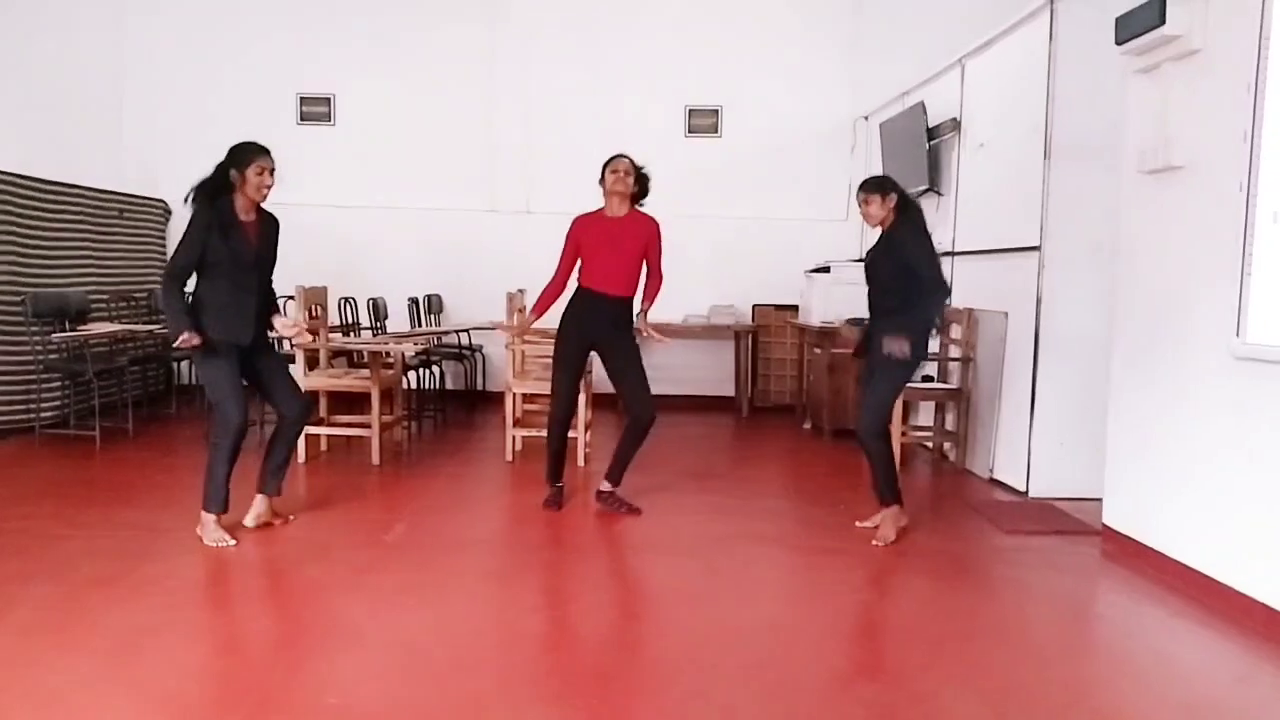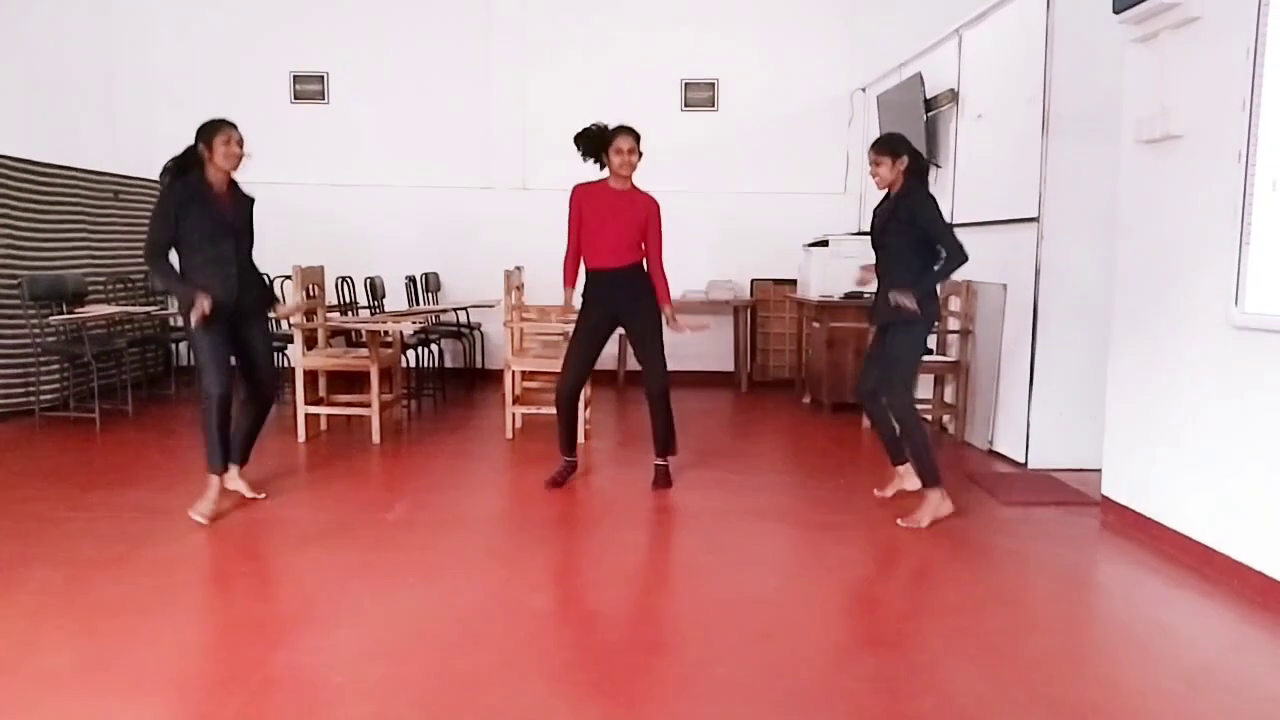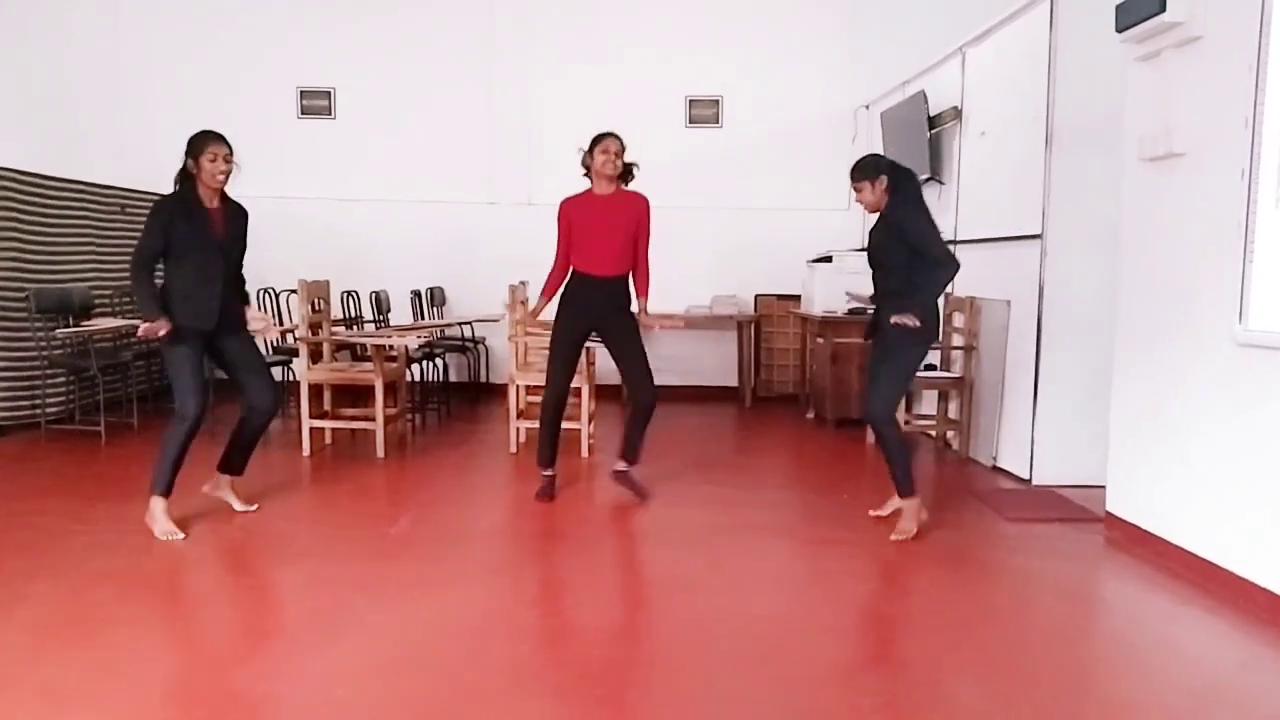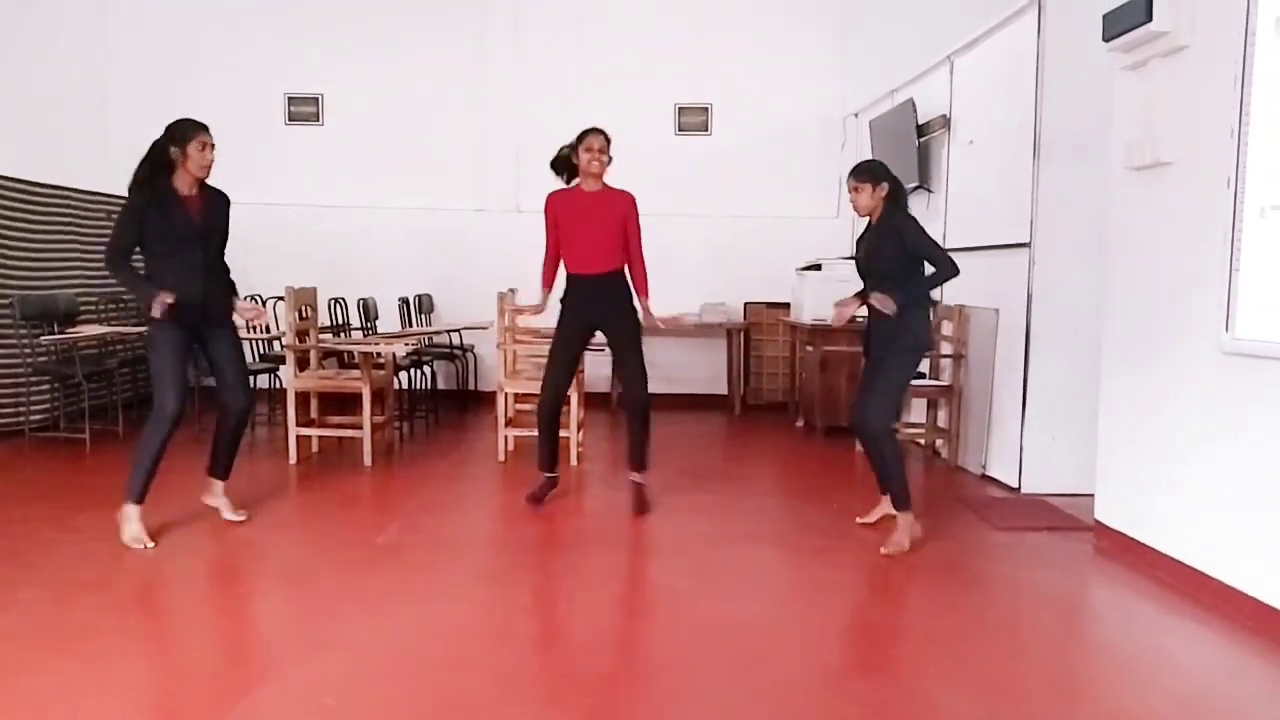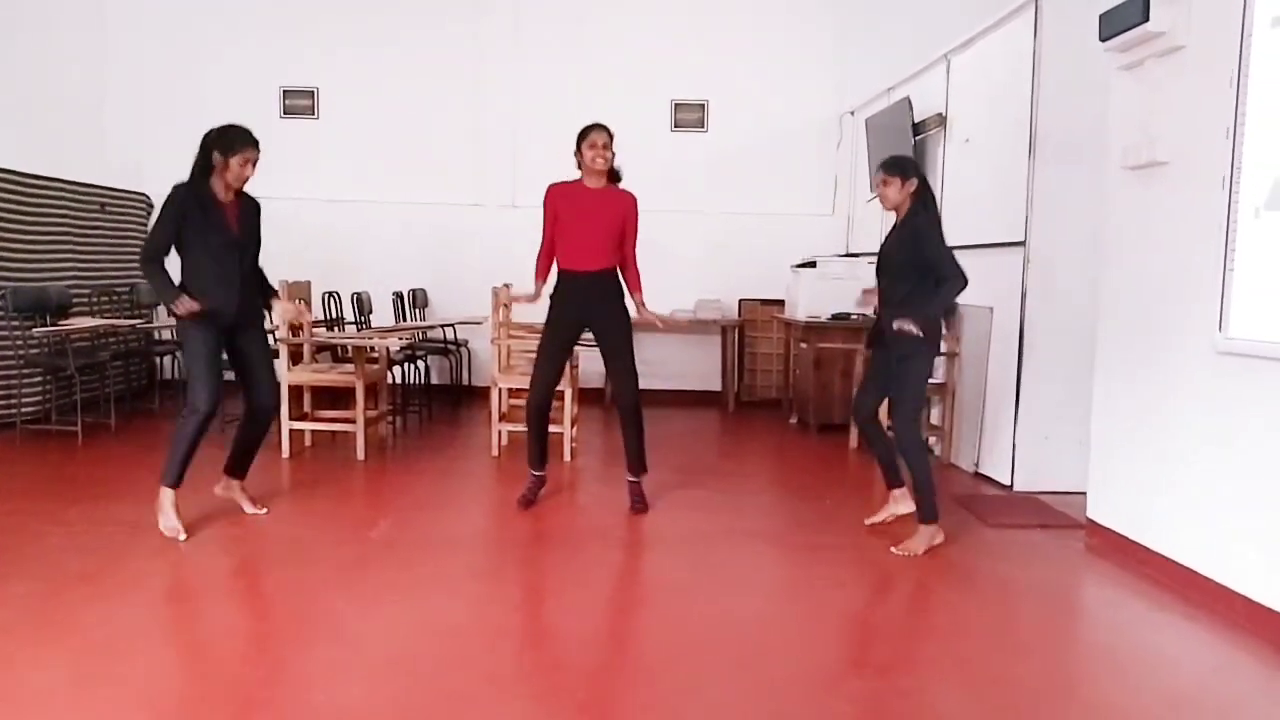
dt=1s
person 1, frame 1
left shoulder: (269, 224)
right shoulder: (208, 220)
right elbow: (173, 279)
left wrist: (277, 318)
right wrist: (183, 327)
left hip: (253, 336)
right hip: (214, 337)
left knee: (295, 409)
right knee: (233, 418)
left ankle: (262, 504)
right ankle: (209, 517)
person 1, frame 2
left shoulder: (243, 200)
right shoulder: (179, 192)
right elbow: (155, 254)
left wrist: (272, 300)
right wrist: (190, 294)
left hip: (247, 305)
right hip: (206, 308)
left knee: (263, 389)
right knee: (217, 387)
left ankle: (233, 470)
right ankle: (214, 481)
person 1, frame 3
left shoulder: (237, 213)
right shoulder: (170, 209)
right elbow: (141, 268)
left wrist: (246, 308)
right wrist: (154, 314)
left hip: (226, 323)
right hip: (183, 324)
left knee: (265, 400)
right knee: (191, 408)
left ankle: (223, 480)
right ankle: (158, 504)
person 1, frame 4
left shoulder: (218, 201)
right shoulder: (147, 200)
right elbow: (116, 257)
left wrist: (234, 299)
right wrist: (151, 293)
left hip: (214, 315)
right hip: (171, 316)
left knee: (239, 400)
right knee: (170, 407)
left ankle: (216, 487)
right ankle: (131, 510)
person 1, frame 5
left shoulder: (250, 208)
right shoulder: (185, 201)
right elbow: (151, 259)
left wrist: (275, 301)
right wrist: (175, 298)
left hip: (245, 317)
right hip: (201, 317)
left knee: (265, 403)
right knee: (204, 401)
left ankle: (232, 480)
right ankle: (168, 494)
person 2, frame 1
left shoulder: (906, 238)
right shoulder: (885, 242)
left elbow: (938, 289)
left wrist: (909, 335)
right wrist: (864, 337)
left hip: (899, 347)
right hip: (880, 343)
left knee: (867, 423)
right knee: (875, 425)
left ankle: (893, 509)
right ankle: (888, 508)
person 2, frame 2
left shoulder: (918, 201)
right shoulder: (887, 203)
left elbow: (956, 254)
left wrist: (918, 293)
right wrist: (878, 272)
left hip: (910, 314)
right hip: (892, 312)
left knee: (898, 398)
right knee: (867, 390)
left ankle: (935, 494)
right ankle: (904, 470)
person 2, frame 3
left shoulder: (904, 215)
right shoulder: (888, 220)
left elbow: (945, 263)
left wrist: (915, 309)
right wrist: (876, 299)
left hip: (908, 328)
right hip: (889, 326)
left knee: (879, 409)
right knee: (874, 408)
left ankle: (912, 502)
right ankle: (904, 492)
person 2, frame 4
left shoulder: (901, 225)
right shoulder: (869, 233)
left elbow: (947, 268)
left wrist: (899, 299)
right wrist: (857, 300)
left hip: (905, 336)
right hip: (882, 337)
left knee: (877, 419)
right knee: (862, 419)
left ankle: (906, 518)
right ankle: (890, 498)
person 2, frame 5
left shoulder: (921, 227)
right shoulder: (899, 229)
left elbow: (955, 279)
left wrist: (919, 317)
right wrist: (880, 296)
left hip: (912, 341)
right hip: (889, 336)
left knee: (904, 428)
right knee: (863, 410)
left ankle: (930, 526)
right ankle: (899, 495)
person 3, frame 1
left shoulder: (647, 226)
right shoulder: (582, 224)
left elbow: (654, 275)
right elbow: (561, 276)
left wrist: (643, 313)
right wrist: (532, 316)
left hip: (618, 322)
right hip: (580, 316)
left knee: (643, 411)
right knee: (561, 409)
left ankle: (607, 488)
right ankle: (555, 485)
person 3, frame 2
left shoulder: (648, 204)
right shoulder: (583, 194)
left elbow: (655, 258)
right elbow: (575, 249)
left wrist: (667, 307)
right wrist: (568, 295)
left hip: (638, 292)
right hip: (597, 295)
left knee: (657, 383)
right knee: (567, 385)
left ankle: (662, 463)
right ankle: (568, 461)
person 3, frame 3
left shoulder: (637, 204)
right shoulder: (570, 207)
left elbow: (640, 261)
right elbow: (562, 261)
left wrist: (643, 306)
right wrist: (542, 302)
left hip: (616, 302)
right hip: (577, 299)
left knee: (645, 392)
right knee: (555, 393)
left ankle: (624, 466)
right ankle: (548, 473)
person 3, frame 4
left shoulder: (623, 201)
right shoulder: (556, 202)
left elbow: (635, 256)
right elbow: (552, 254)
left wrist: (644, 303)
right wrist: (545, 295)
left hip: (615, 297)
right hip: (577, 298)
left knee: (636, 395)
right knee: (551, 394)
left ankle: (638, 478)
right ankle: (548, 474)
person 3, frame 5
left shoulder: (626, 202)
right shoulder: (557, 194)
left elbow: (628, 259)
right elbow: (547, 248)
left wrist: (639, 302)
right wrist: (538, 288)
left hip: (607, 297)
right hip: (566, 296)
left knee: (627, 394)
right knee: (539, 393)
left ankle: (635, 480)
right ankle: (537, 474)
